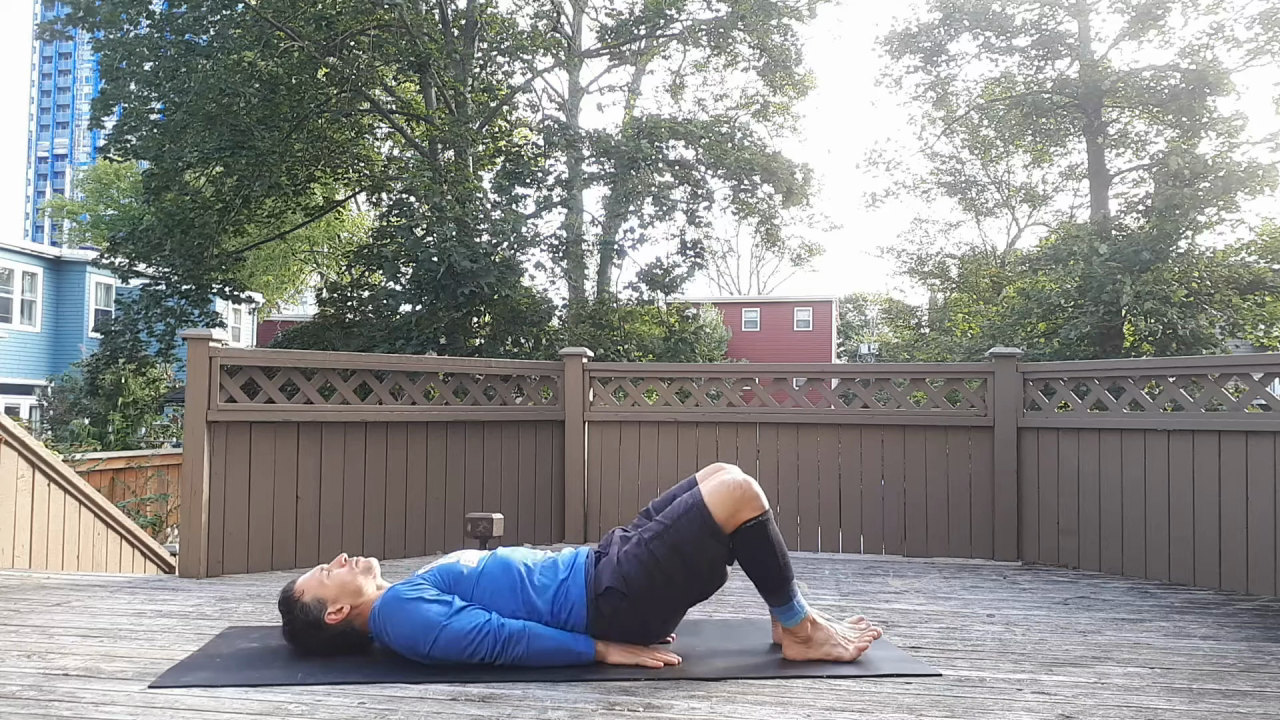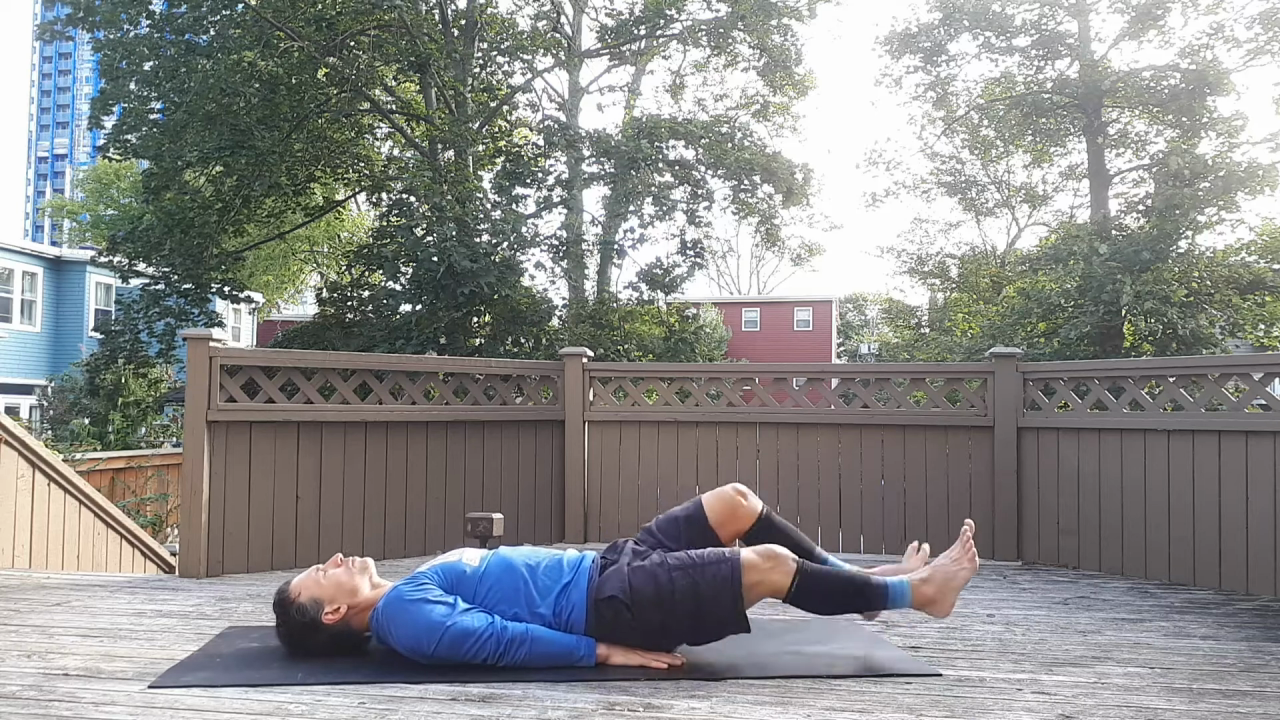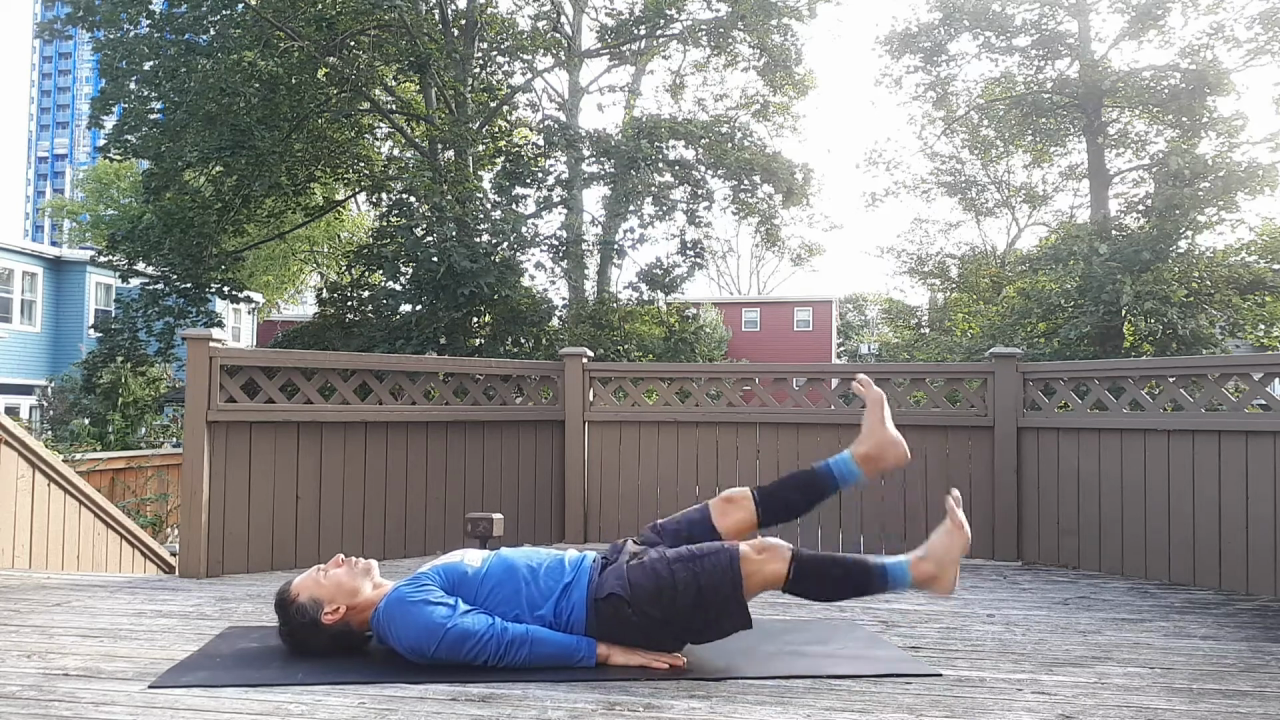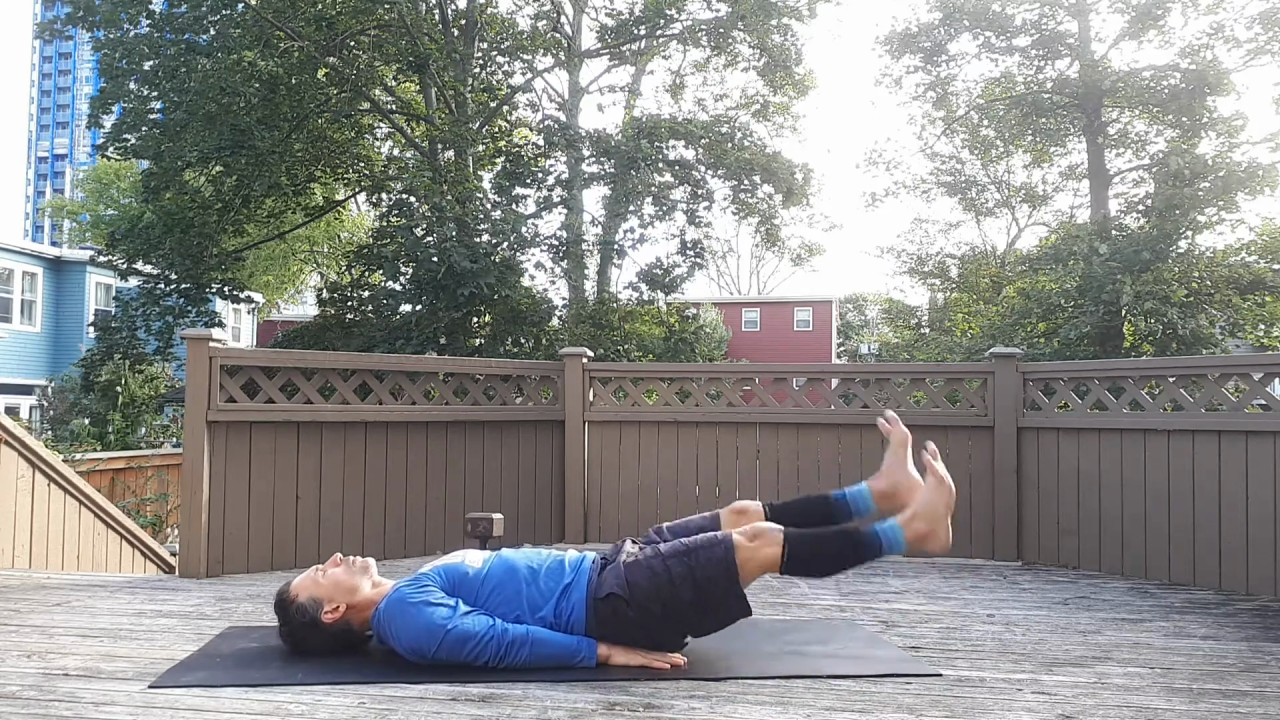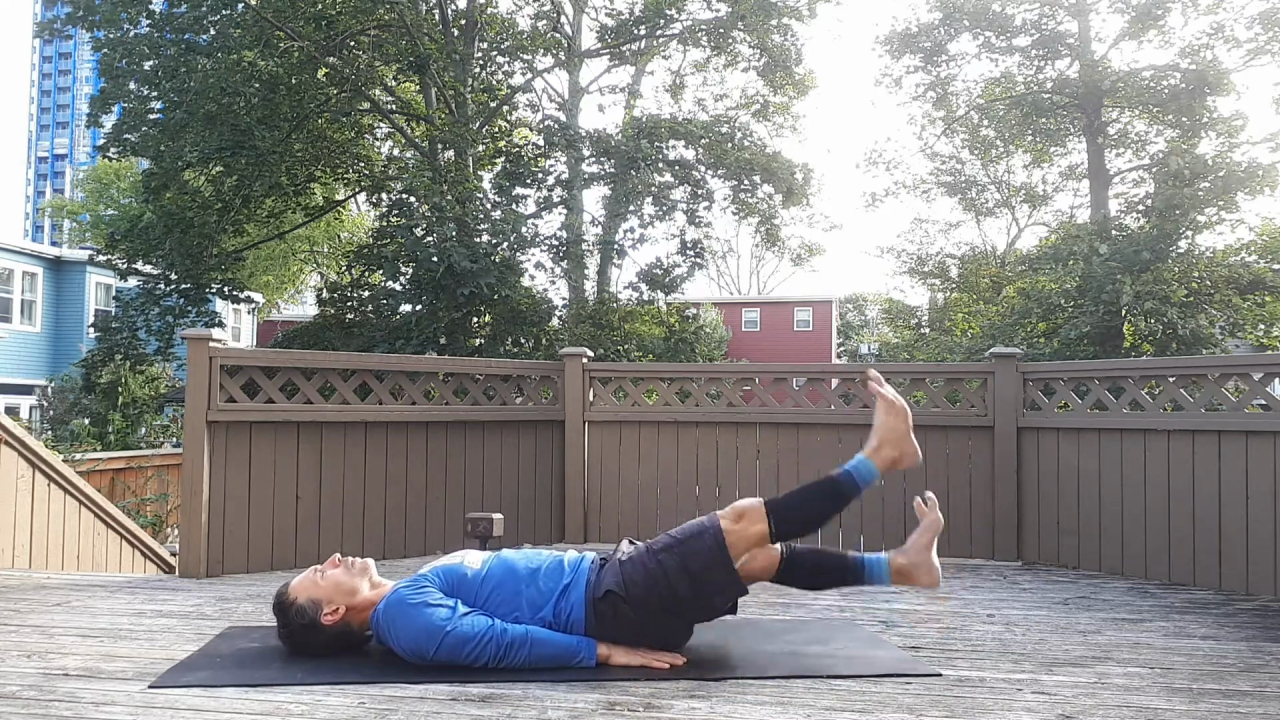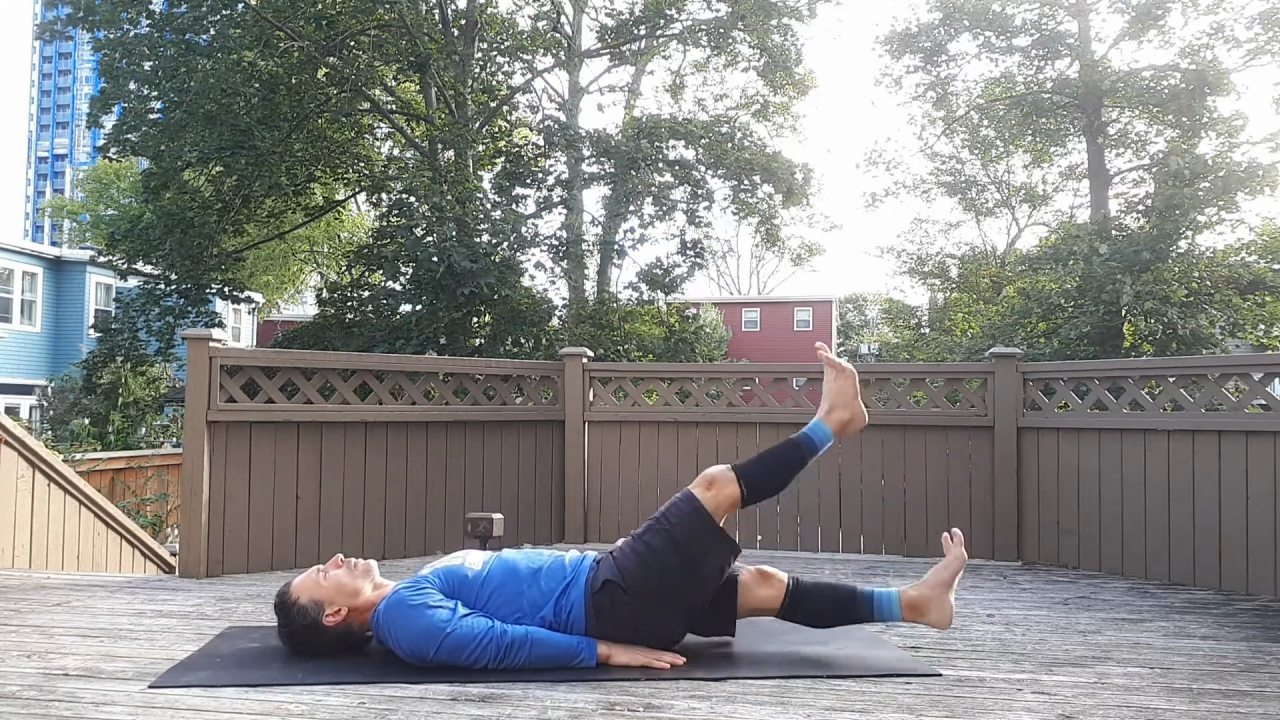
dt=0.7s
person 1, frame 1
left shoulder: (407, 596)
right shoulder: (404, 618)
right elbow: (504, 640)
right wrist: (604, 648)
left hip: (599, 569)
right hip: (613, 600)
left knee: (722, 475)
right knee: (739, 492)
left ankle: (793, 617)
right ankle: (801, 631)
person 1, frame 2
left shoulder: (408, 592)
right shoulder: (403, 616)
right elbow: (500, 637)
right wrist: (606, 650)
left hip: (608, 566)
right hip: (611, 604)
left knee: (735, 501)
right knee: (769, 563)
left ankle: (861, 580)
right ankle: (912, 593)
person 1, frame 3
left shoulder: (410, 592)
right shoulder: (405, 617)
right elbow: (499, 643)
right wrist: (610, 651)
left hip: (604, 571)
right hip: (609, 606)
left knee: (736, 506)
right knee: (765, 558)
left ankle: (866, 457)
right ankle: (915, 570)
person 1, frame 4
left shoulder: (410, 594)
right shoulder: (405, 618)
right elbow: (500, 641)
right wrist: (607, 650)
left hip: (607, 571)
right hip: (610, 607)
left knee: (744, 514)
right knee: (761, 542)
left ankle: (884, 491)
right ankle: (905, 529)
person 1, frame 5
left shoulder: (414, 585)
right shoulder: (404, 620)
right elbow: (499, 640)
right wrist: (605, 649)
left hip: (604, 573)
right hip: (609, 601)
left knee: (762, 553)
right knee: (747, 519)
left ankle: (898, 566)
right ankle: (876, 459)
person 1, frame 6
left shoulder: (413, 595)
right shoulder: (405, 620)
right elbow: (504, 644)
right wrist: (610, 650)
left hip: (601, 578)
right hip: (609, 602)
left knee: (760, 583)
right knee: (717, 484)
left ankle: (909, 601)
right ankle: (830, 421)
